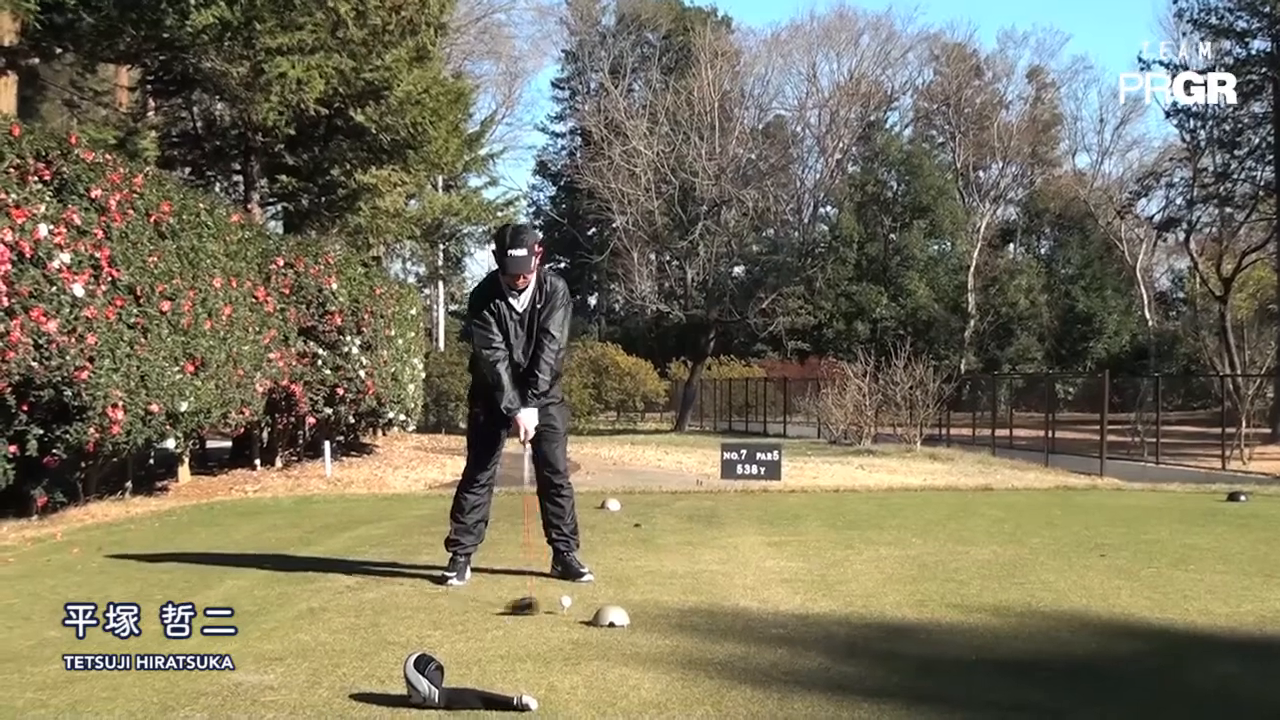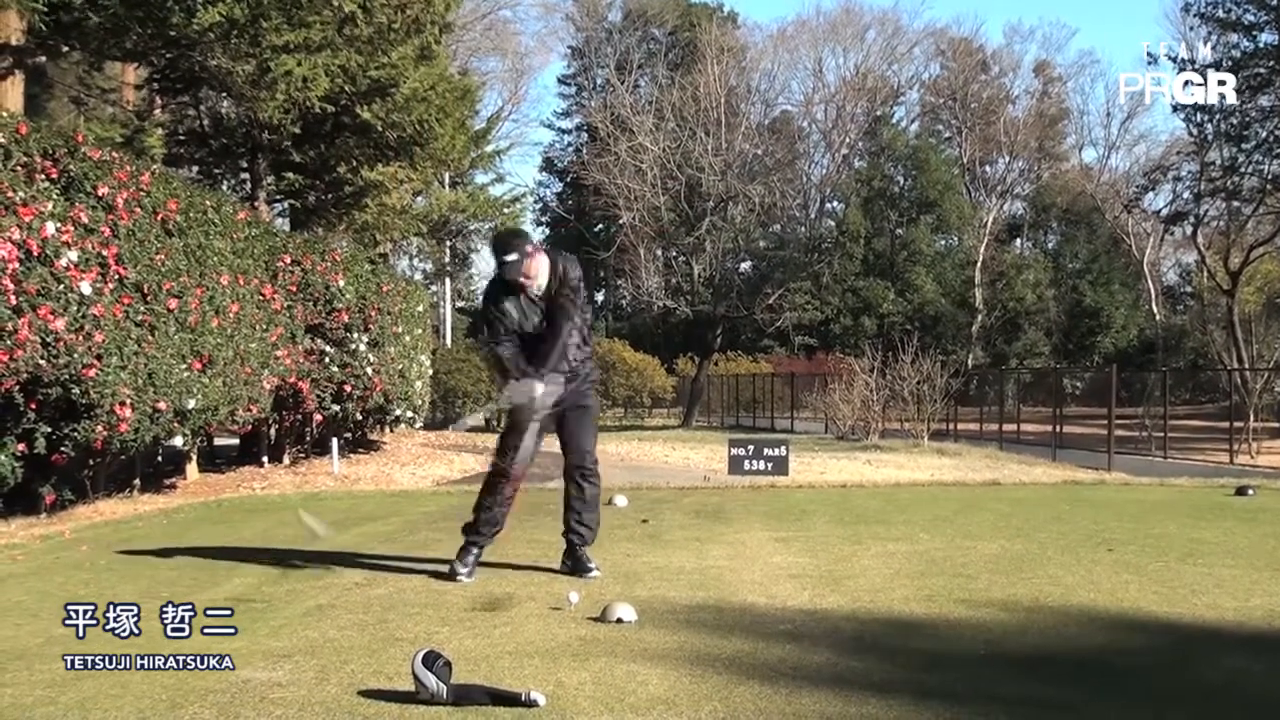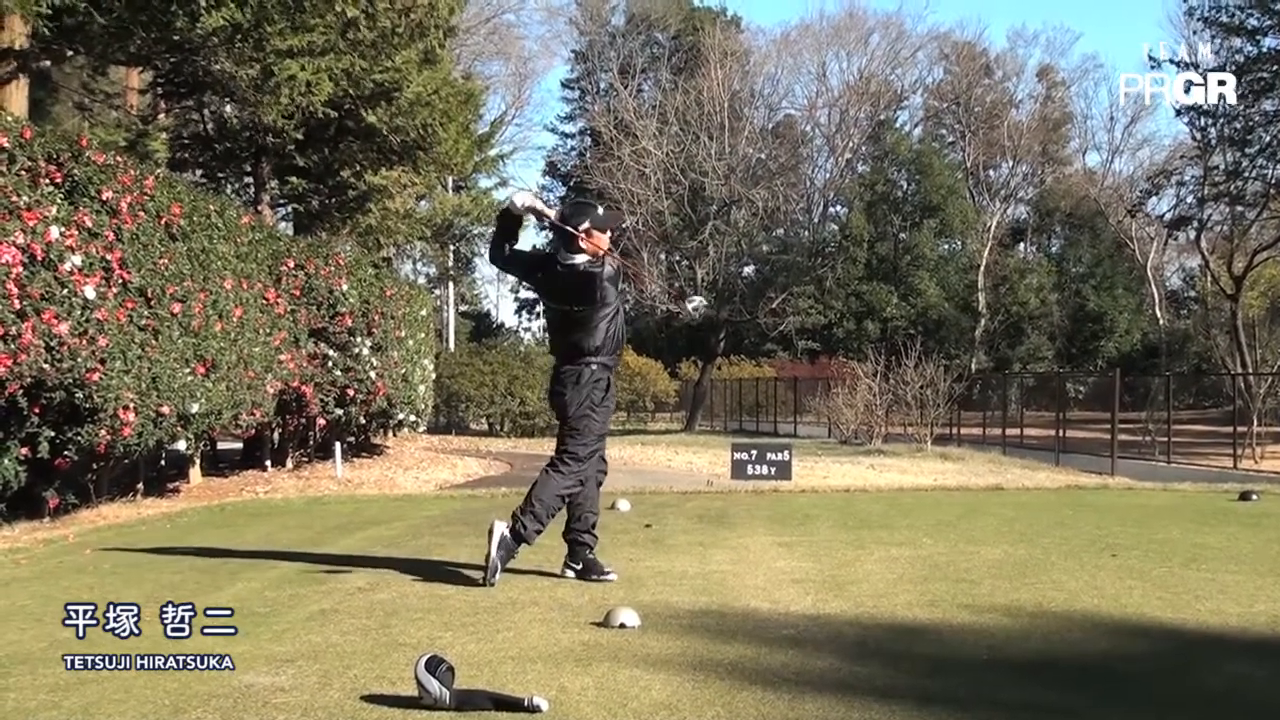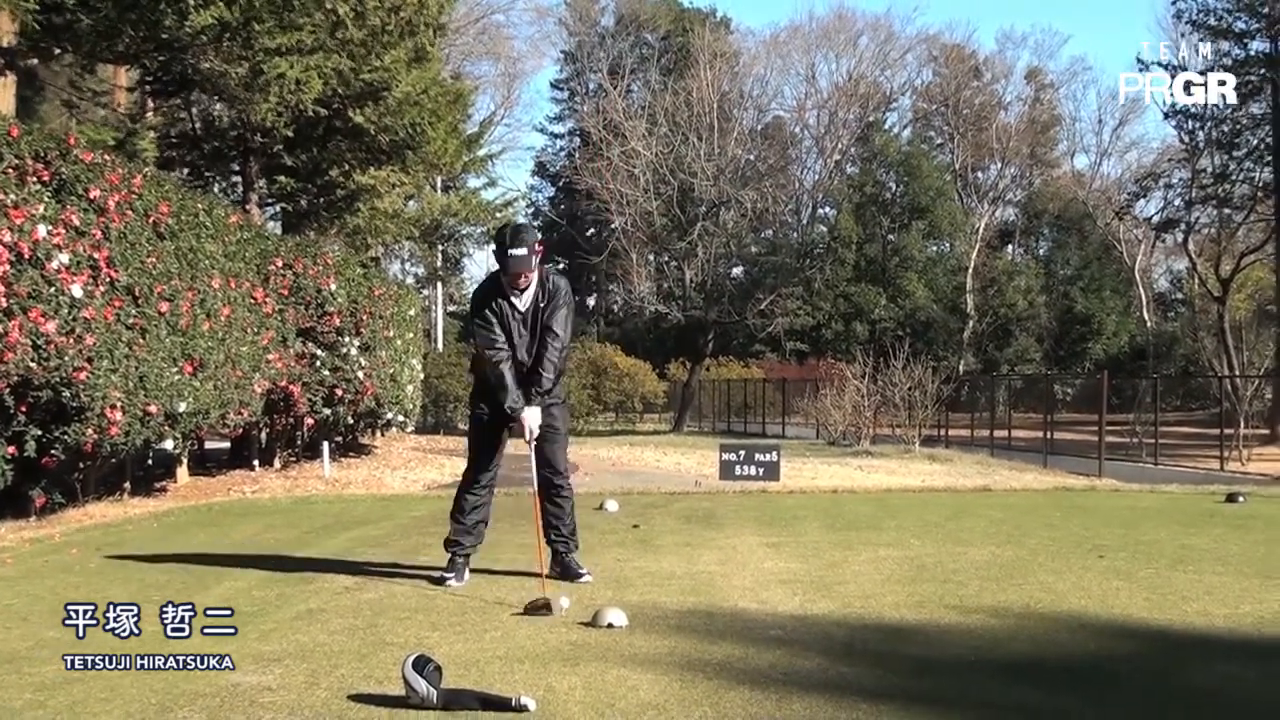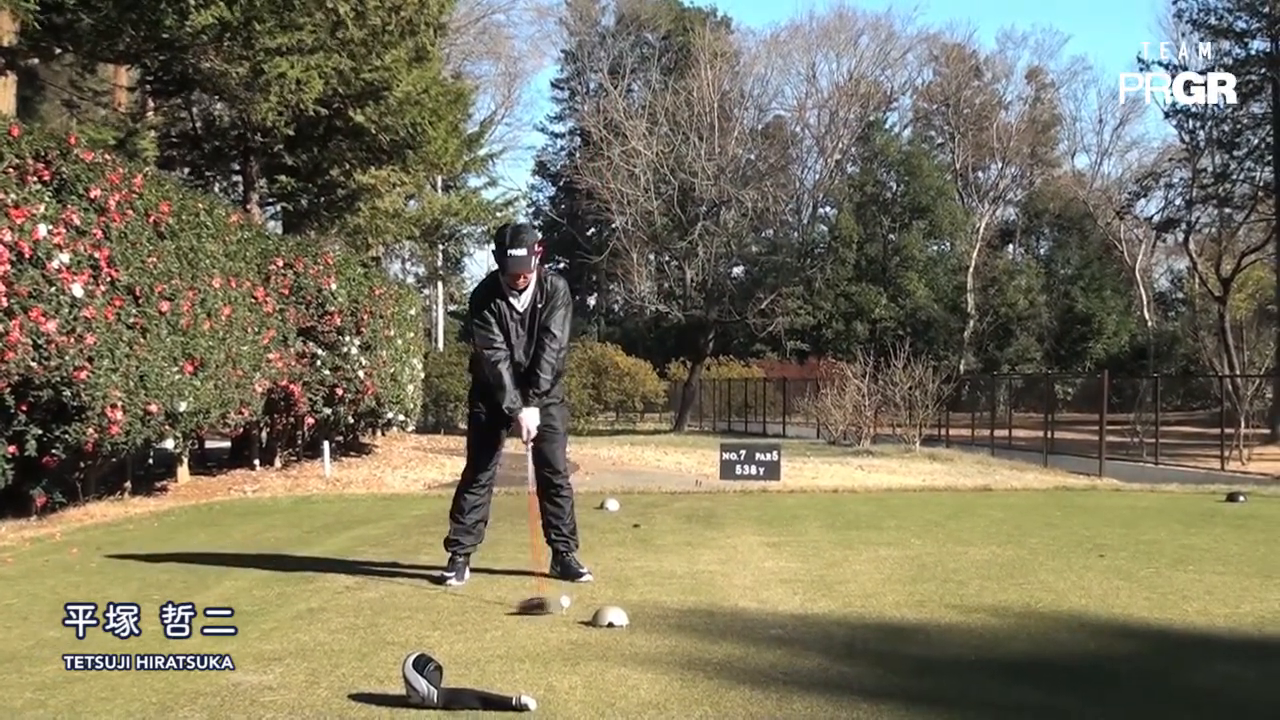
dt=1s
person 1, frame 1
left shoulder: (555, 291)
right shoulder: (484, 296)
left elbow: (550, 351)
right elbow: (492, 357)
left wrist: (531, 405)
right wrist: (513, 406)
left hip: (543, 394)
right hip: (494, 395)
left knee: (555, 474)
right knee: (478, 473)
left ankle: (565, 554)
right ankle: (460, 555)
person 1, frame 2
left shoulder: (565, 269)
right shoulder: (500, 295)
left elbow: (565, 328)
right elbow: (501, 347)
left wrist: (549, 376)
right wrist: (523, 382)
left hip: (577, 382)
right hip: (531, 387)
left knee: (583, 468)
right knee: (510, 466)
left ankle: (576, 550)
right ankle: (472, 544)
person 1, frame 3
left shoulder: (547, 267)
right shoulder: (604, 275)
left elbow: (500, 255)
right elbow: (598, 256)
left wrist: (514, 211)
right wrist: (551, 214)
left hip: (571, 374)
right hip: (590, 379)
left knee: (590, 465)
right knee: (570, 462)
left ankle: (580, 554)
right ankle: (513, 535)
person 1, frame 4
left shoulder: (556, 289)
right shoulder: (486, 296)
left elbow: (553, 349)
right elbow: (495, 357)
left wrist: (534, 402)
right wrist: (518, 408)
left hip: (545, 391)
right hip: (495, 391)
left knee: (555, 472)
right knee: (480, 472)
left ankle: (563, 555)
right ankle: (459, 555)
person 1, frame 5
left shoulder: (555, 289)
right shoulder: (484, 296)
left elbow: (551, 349)
right elbow: (493, 357)
left wrist: (532, 403)
right wrist: (516, 409)
left hip: (544, 392)
right hip: (494, 392)
left knee: (555, 472)
right knee: (478, 471)
left ankle: (564, 554)
right ankle: (459, 554)
